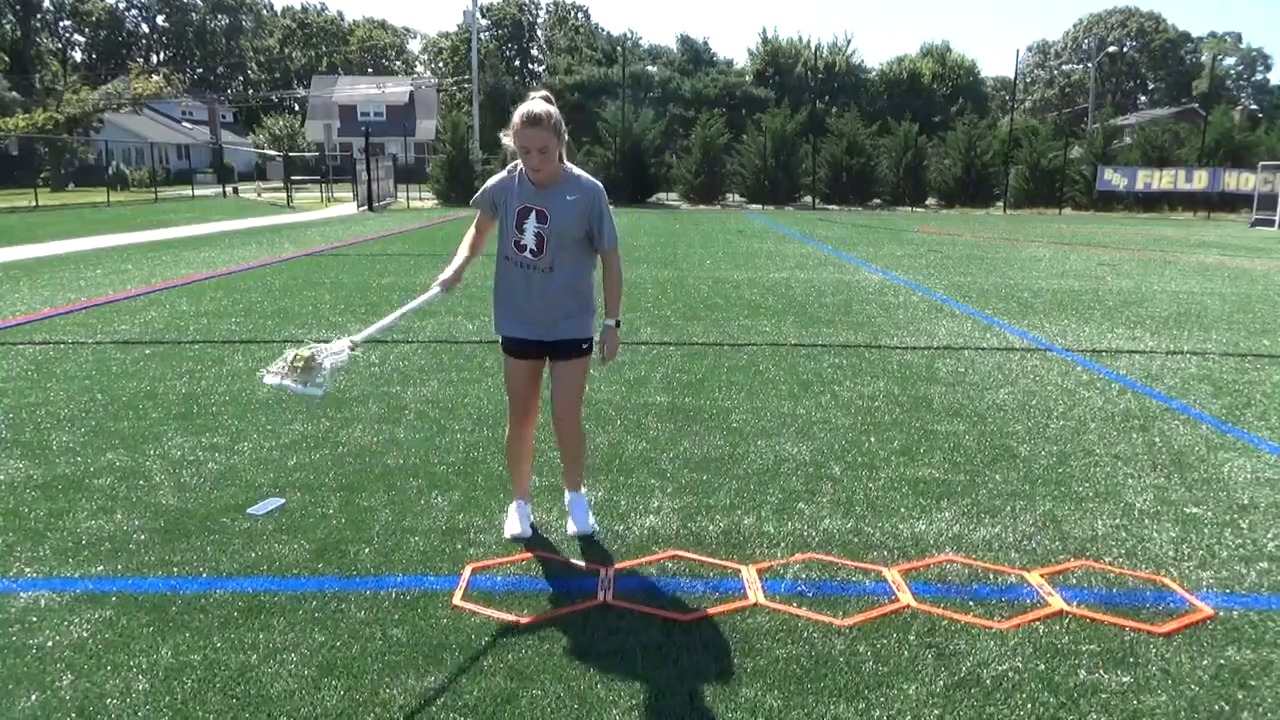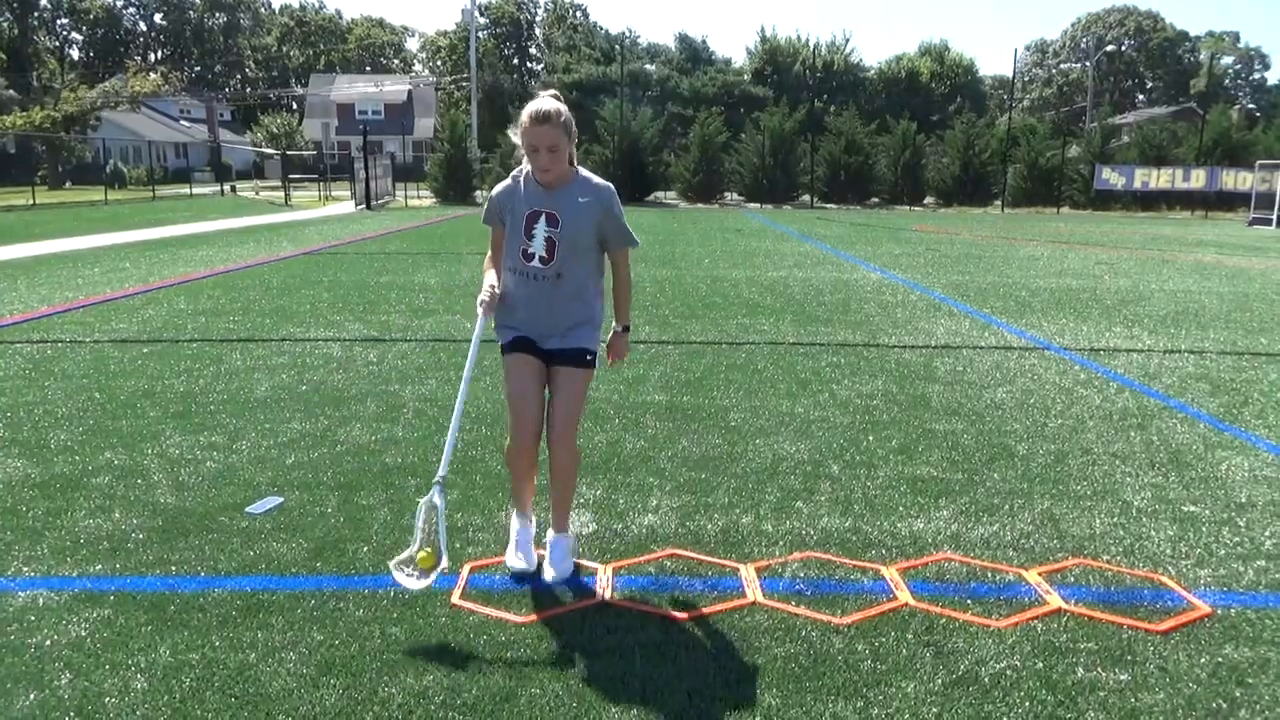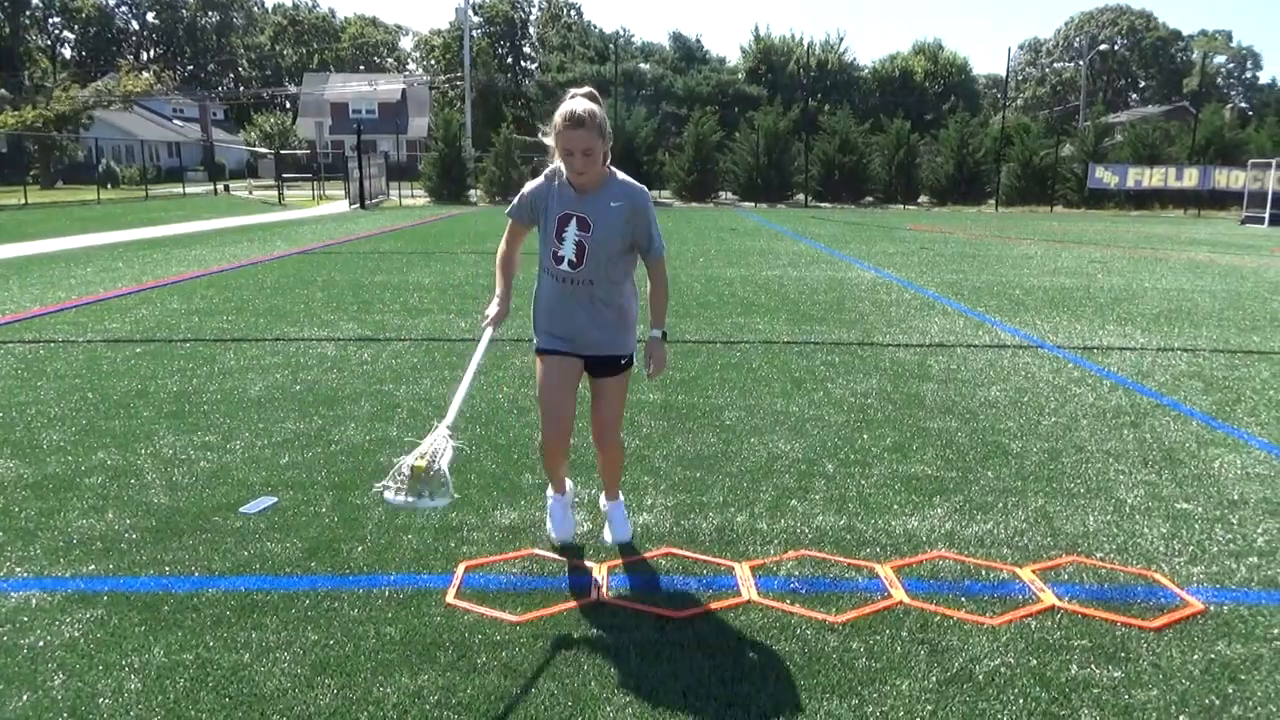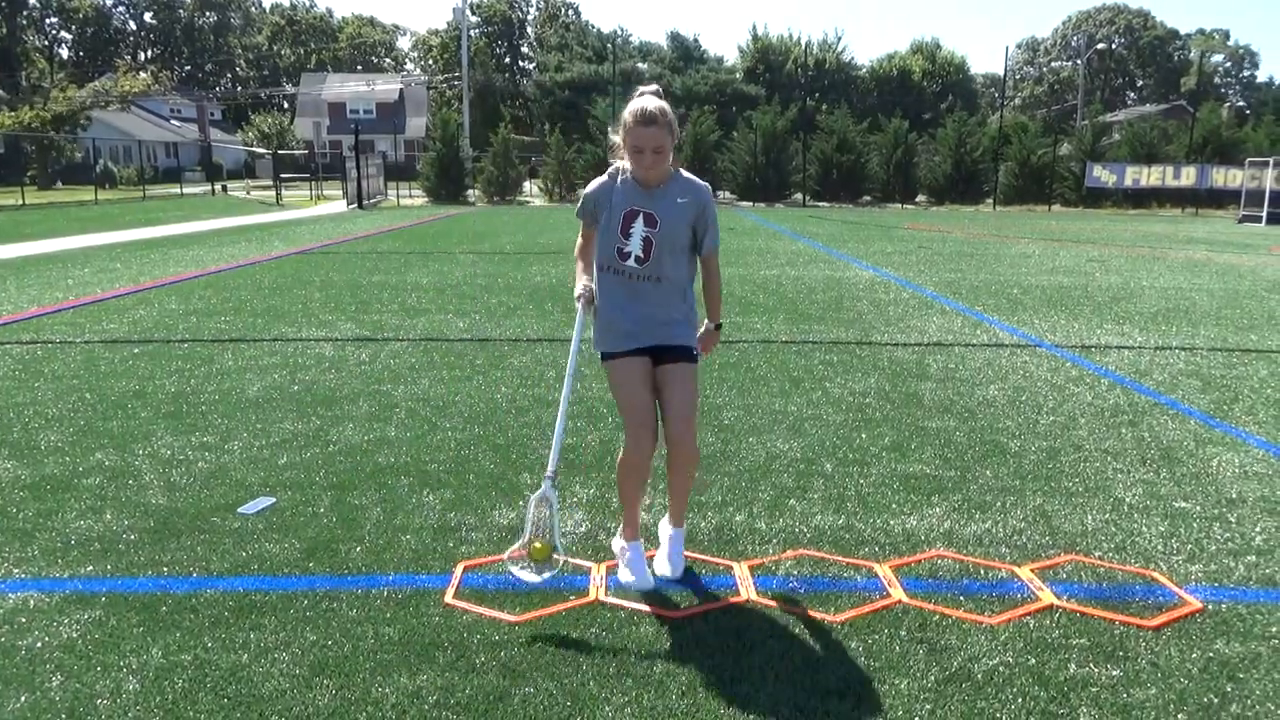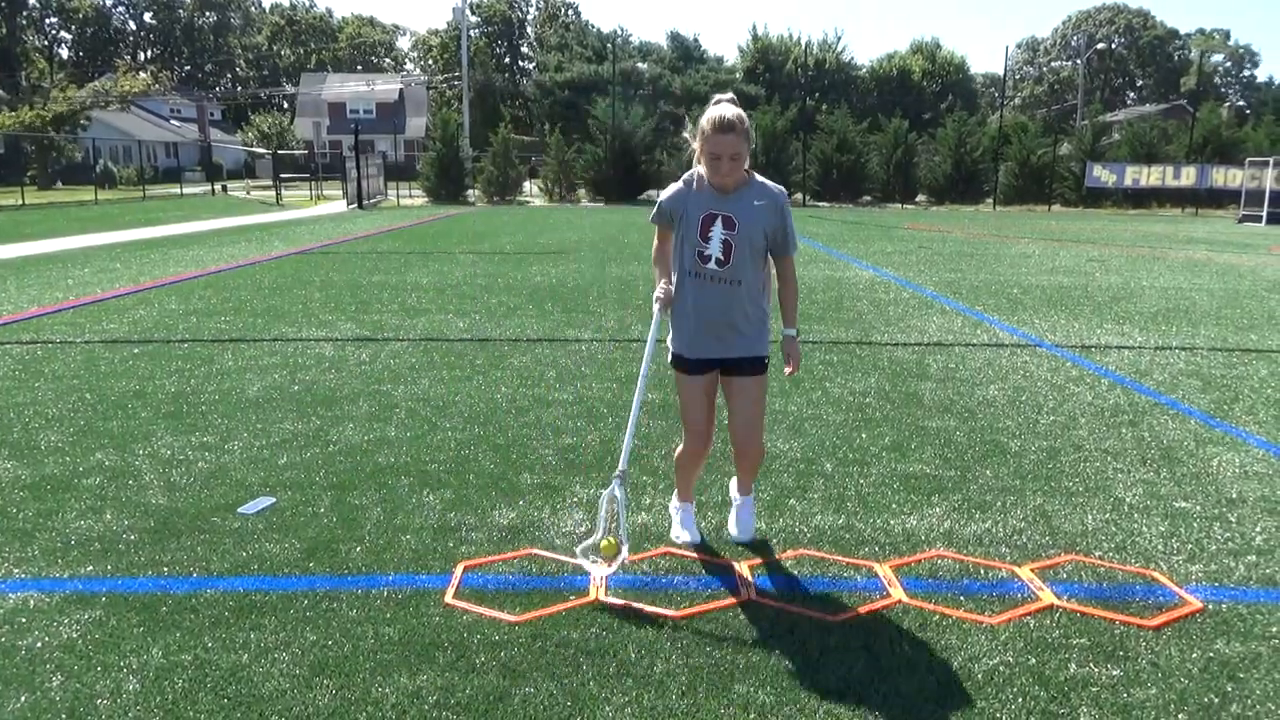
dt=0.4s
person 1, frame 1
left shoulder: (587, 192)
right shoulder: (501, 187)
left elbow: (610, 260)
right elbow: (479, 230)
left wrist: (611, 324)
right wrist: (458, 265)
left hip: (571, 324)
right hip: (518, 322)
left knee: (566, 419)
right knee: (521, 417)
left ankle: (576, 495)
right ankle: (520, 502)
person 1, frame 2
left shoulder: (599, 196)
right shoulder: (507, 195)
left elbow: (620, 264)
left wrist: (622, 328)
right wrist: (490, 283)
left hip: (576, 332)
right hip: (520, 328)
left knee: (562, 434)
right knee: (524, 436)
left ankle: (560, 534)
right ankle: (521, 518)
person 1, frame 3
left shoulder: (632, 198)
right shoulder: (540, 192)
left elbow: (656, 270)
right elbow: (511, 240)
left wrist: (656, 334)
right wrist: (502, 295)
left hip: (611, 336)
right hip: (555, 333)
left knee: (606, 435)
right knee: (555, 431)
left ankle: (613, 501)
right ankle: (559, 492)
person 1, frame 4
left shoulder: (696, 195)
right shoulder: (601, 191)
left elbow: (709, 265)
right elbow: (585, 246)
left wrist: (713, 323)
right wrist: (583, 280)
left hip: (676, 332)
right hip: (620, 332)
left knee: (682, 438)
right knee: (641, 436)
left ankle: (674, 527)
right ankle: (629, 539)
person 1, frame 5
left shoulder: (771, 199)
right shoulder: (678, 196)
left elbow: (785, 270)
right elbow: (661, 244)
left wrist: (790, 333)
right wrist: (663, 282)
left hip: (748, 339)
right hip: (692, 336)
left knee: (748, 441)
right knee: (696, 441)
left ankle: (744, 492)
right ankle: (683, 502)
